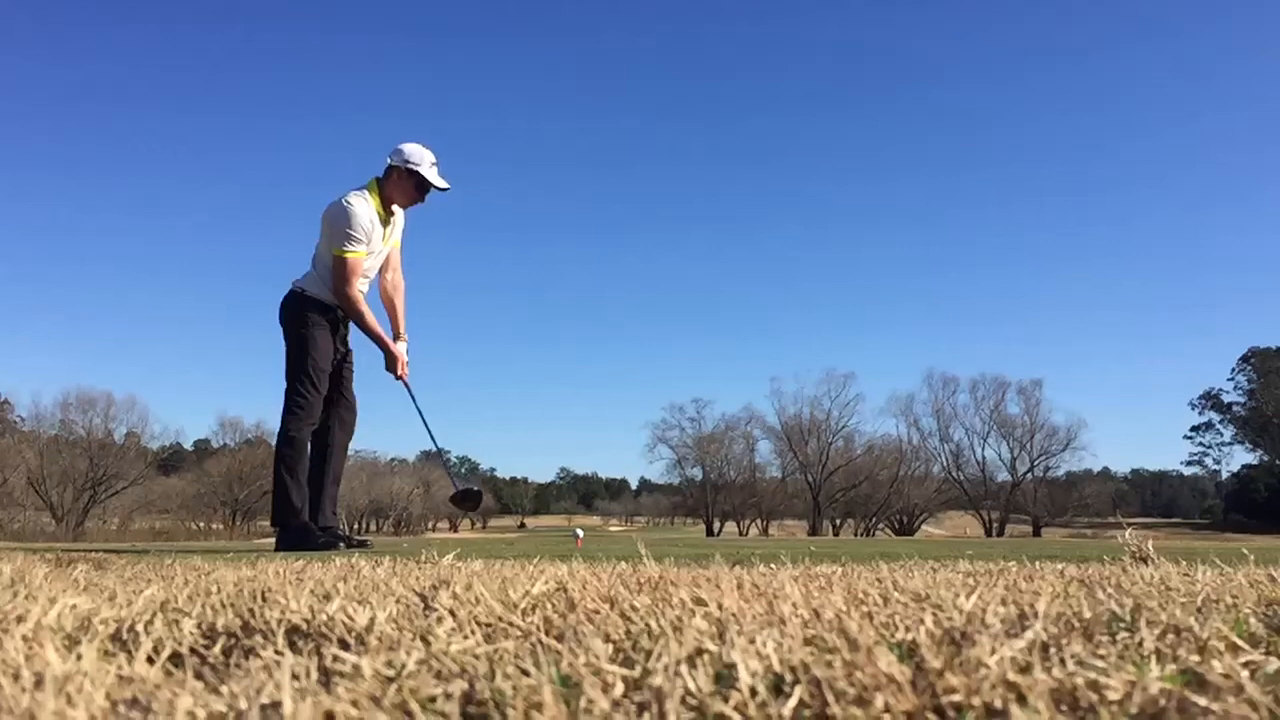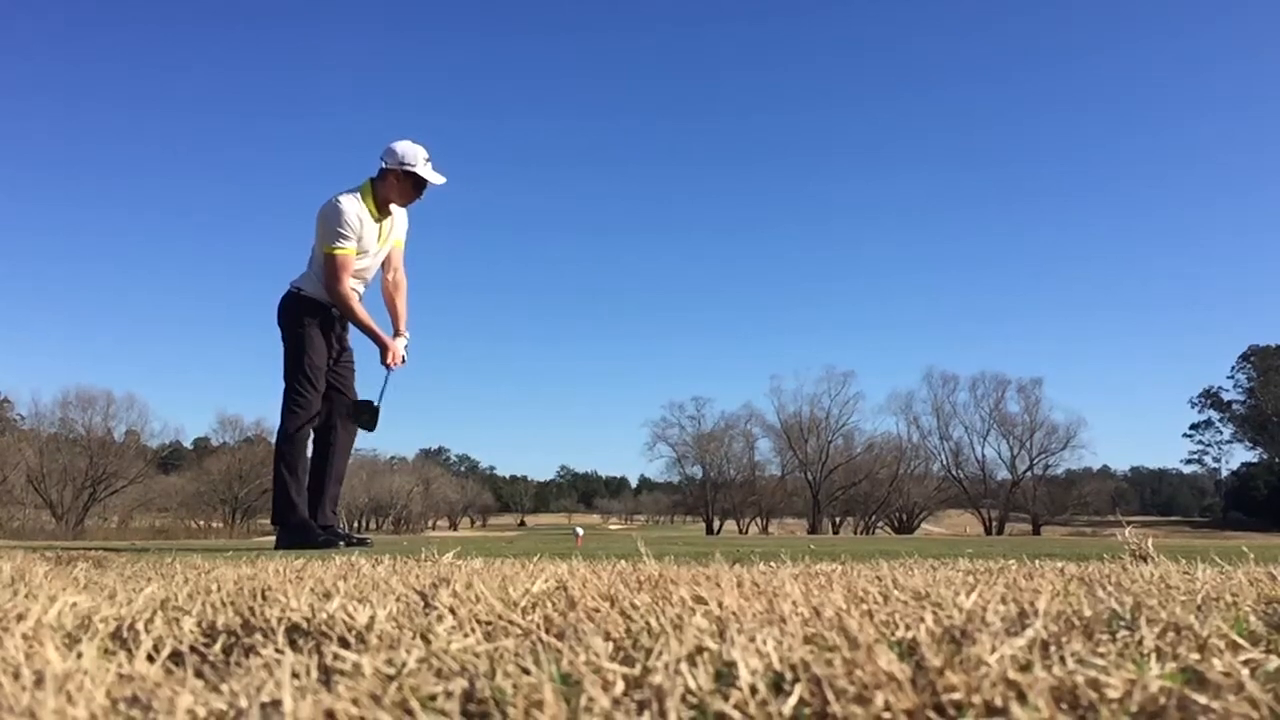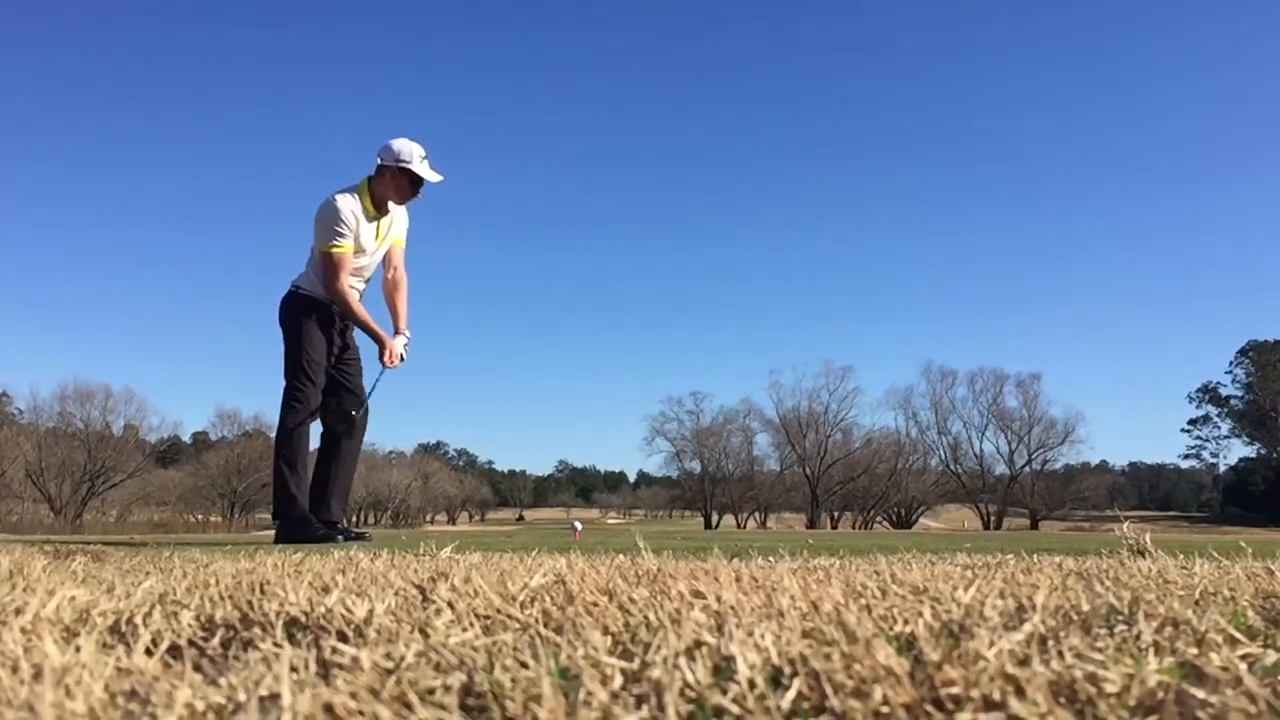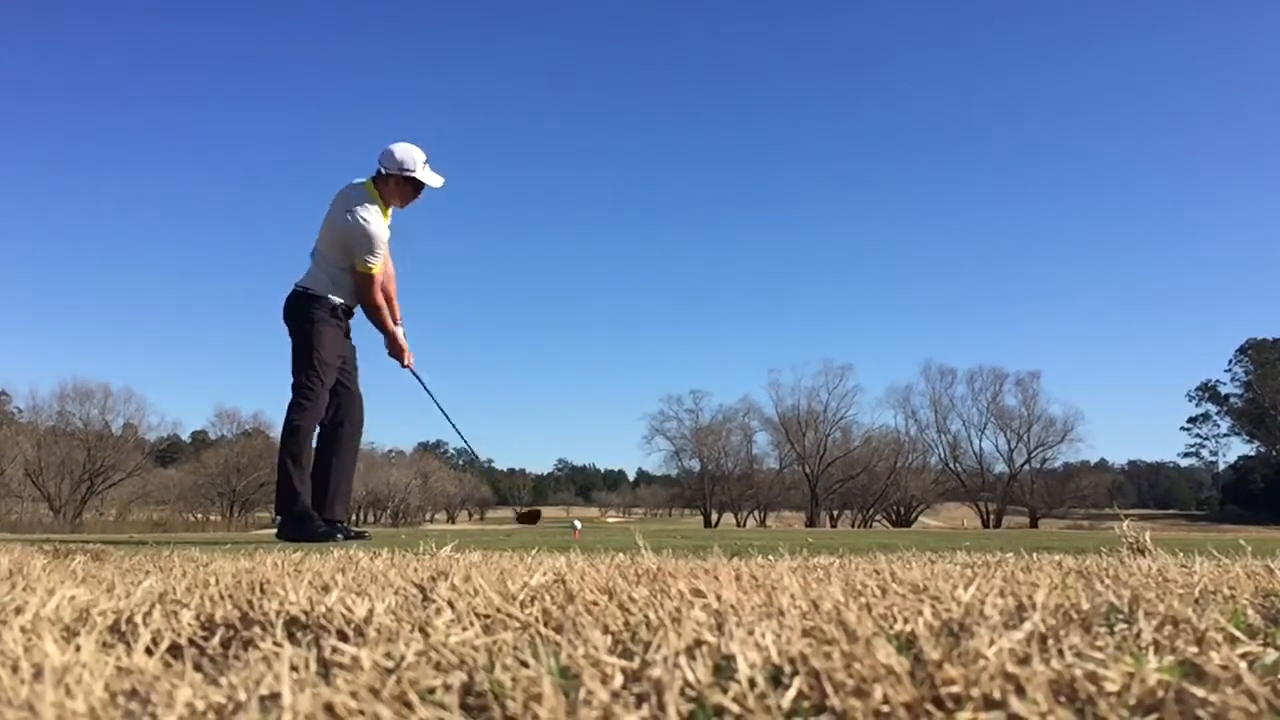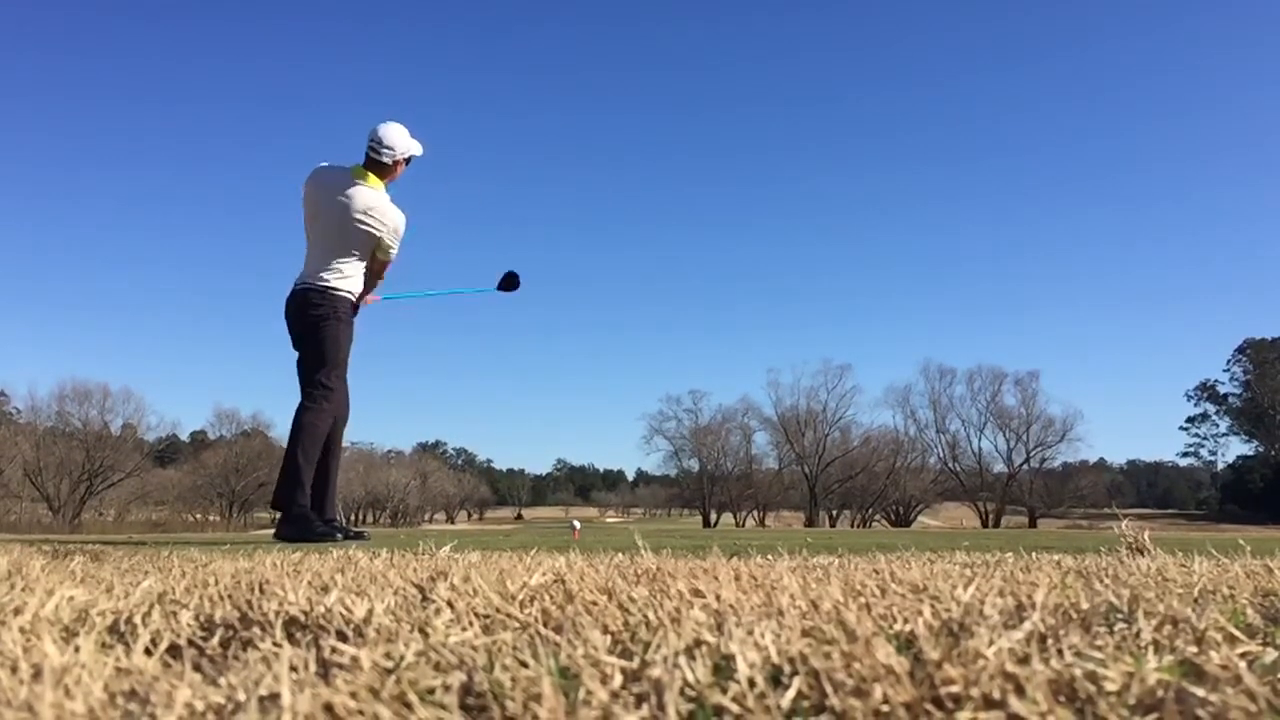
dt=1s
person 1, frame 1
left shoulder: (395, 216)
right shoulder: (355, 210)
left elbow: (391, 277)
right elbow: (346, 289)
left wrist: (400, 338)
right wrist: (386, 346)
left hip: (334, 317)
right hip: (309, 311)
left knee: (339, 417)
right knee: (303, 412)
left ankle: (322, 522)
right ankle: (291, 525)
person 1, frame 2
left shoulder: (398, 217)
right shoulder: (346, 209)
left elbow: (394, 276)
right elbow: (338, 287)
left wrist: (401, 335)
right wrist: (381, 339)
left hip: (336, 319)
right hip: (308, 311)
left knee: (342, 416)
right knee: (302, 411)
left ankle: (322, 521)
right ankle: (292, 523)
person 1, frame 3
left shoulder: (398, 216)
right shoulder: (341, 208)
left elbow: (394, 274)
right elbow: (337, 285)
left wrist: (401, 333)
right wrist: (380, 337)
left hip: (341, 318)
right hip: (309, 309)
left knee: (351, 414)
right knee: (303, 405)
left ankle: (326, 517)
right ankle: (292, 518)
person 1, frame 4
left shoulder: (358, 190)
right shoulder: (371, 226)
left elbow: (384, 273)
right elbow: (368, 295)
left wrist: (397, 324)
right wrist: (394, 338)
left hip: (329, 314)
right hip: (317, 311)
left knee: (346, 414)
right knee: (310, 403)
left ankle: (328, 515)
right ankle: (294, 513)
person 1, frame 5
left shoulder: (321, 176)
right shoulder: (389, 217)
right elbow: (376, 276)
right wrist: (359, 296)
left hip: (306, 300)
right hip: (330, 307)
left knee: (333, 408)
right knee: (321, 402)
left ankle: (322, 515)
right ankle: (294, 511)
